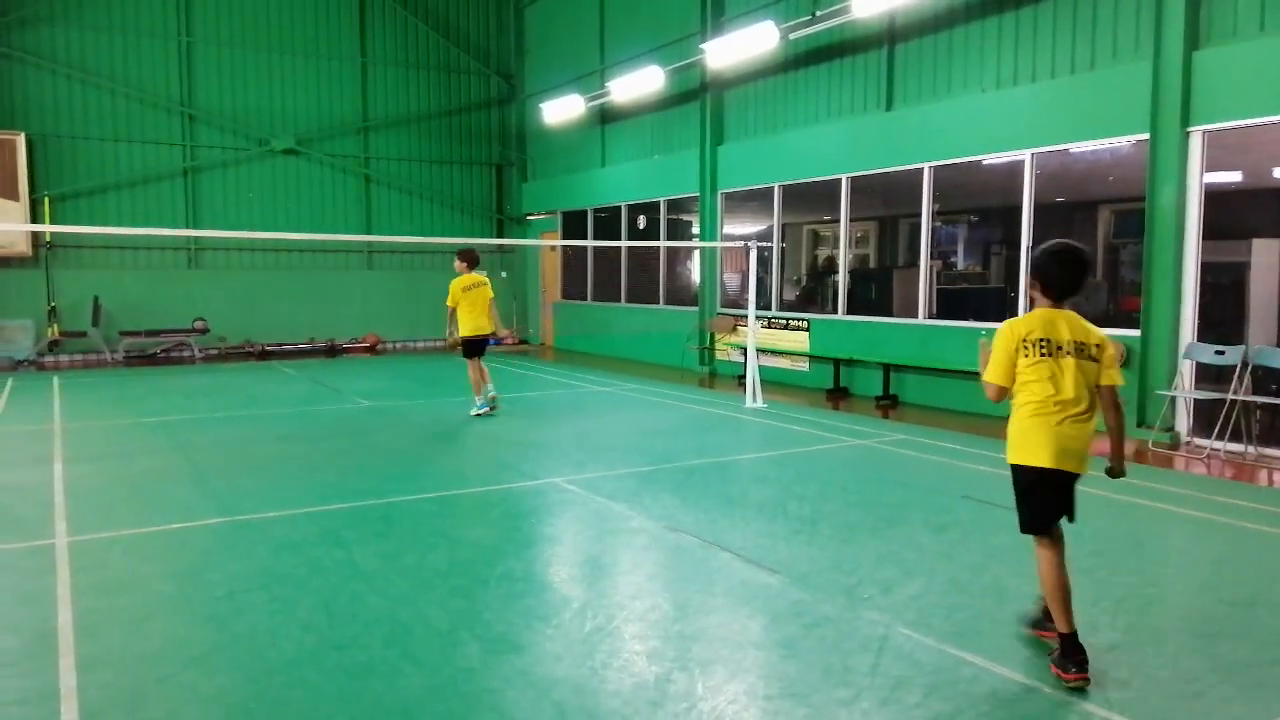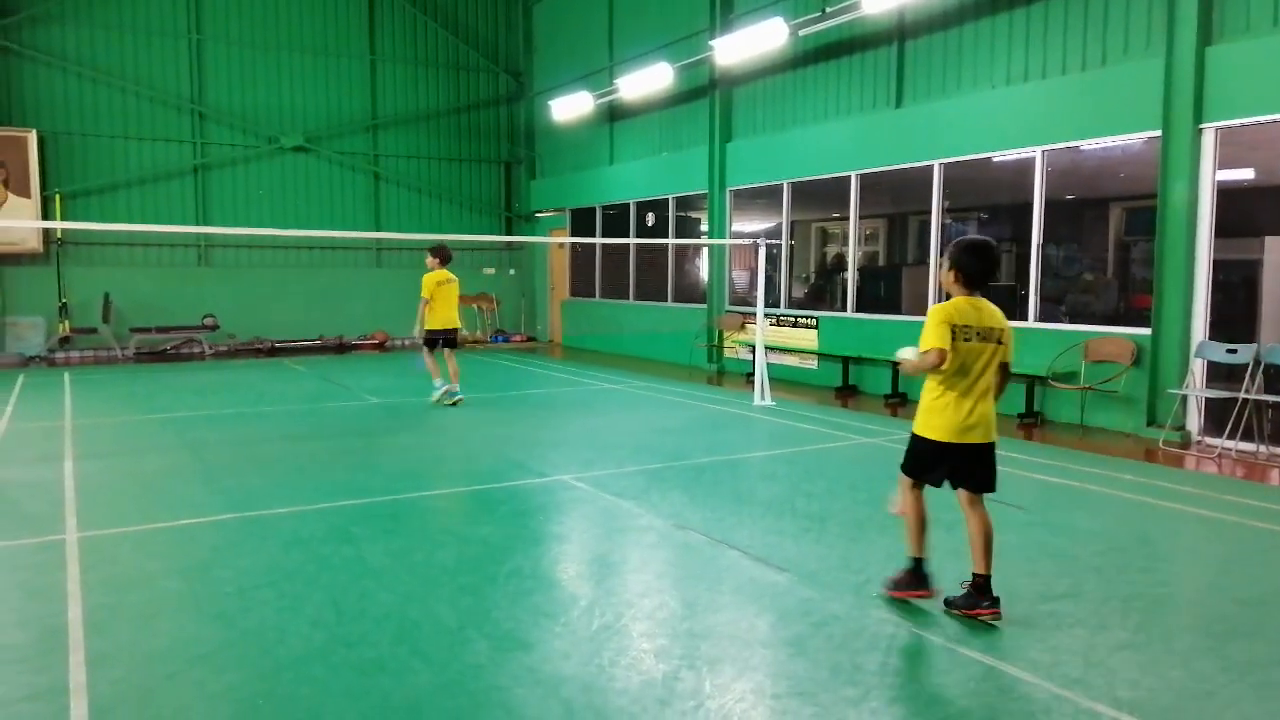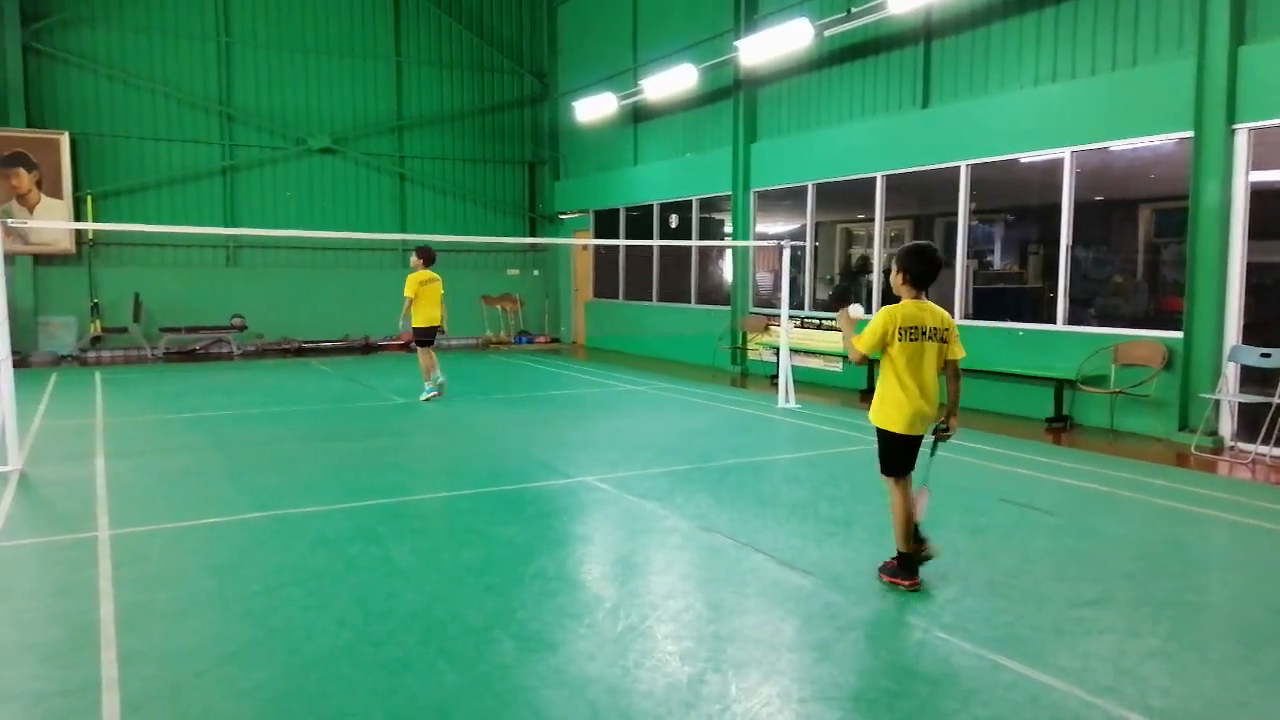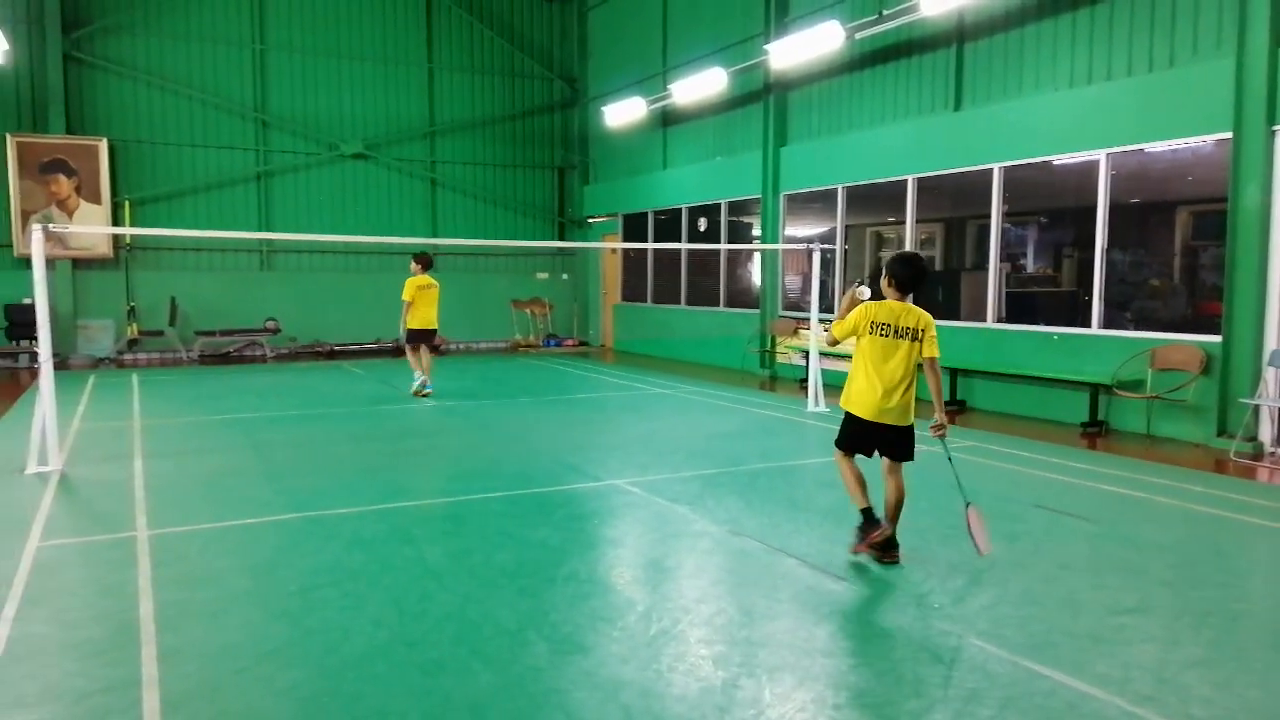
dt=0.5s
person 1, frame 1
left shoulder: (1014, 331)
right shoulder: (1094, 337)
left elbow: (994, 391)
right elbow: (1110, 401)
left wrist: (986, 363)
right wrist: (1118, 451)
left hip: (1033, 450)
right hip: (1074, 450)
left knee: (1048, 542)
right knee: (1045, 528)
left ankle: (1071, 652)
right ankle: (1051, 615)
person 1, frame 2
left shoulder: (943, 313)
right shoulder: (998, 319)
left elbow: (935, 360)
right elbow: (1003, 375)
left wrist: (908, 366)
left hip: (938, 425)
right hip: (980, 428)
left knee: (911, 486)
right knee: (972, 502)
left ankle: (917, 574)
right ankle: (981, 593)
person 1, frame 3
left shoulder: (890, 316)
right shoulder: (944, 319)
left elbow: (858, 356)
right elbow: (953, 371)
left wrist: (847, 328)
right wrist: (951, 415)
left hip: (894, 415)
right hip: (923, 414)
left knee: (898, 483)
right knee: (900, 478)
left ankle: (905, 565)
right ankle: (916, 540)
person 1, frame 4
left shoulder: (867, 311)
right shoulder: (924, 321)
left elbow: (831, 338)
right elbow: (931, 367)
left wrist: (845, 307)
right wrist: (939, 411)
left hip: (864, 406)
right hip: (900, 411)
left knee: (844, 456)
right knee: (893, 469)
left ankle: (870, 522)
right ankle: (887, 540)
